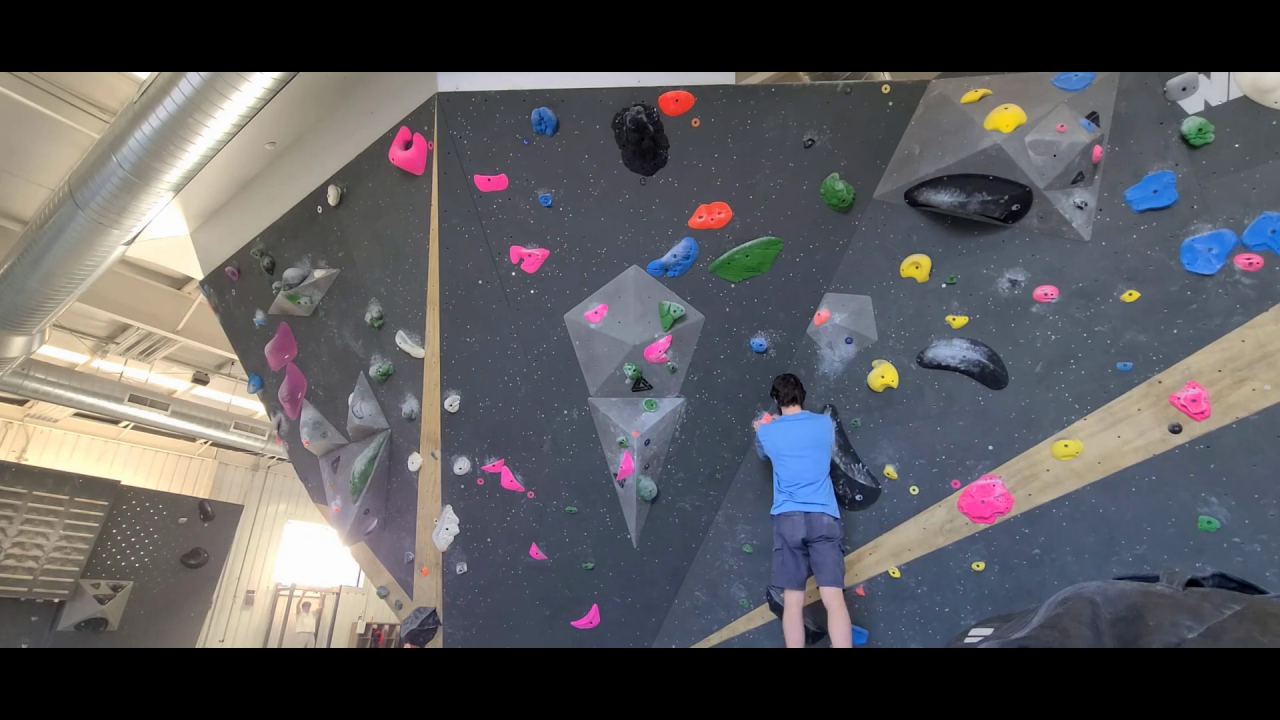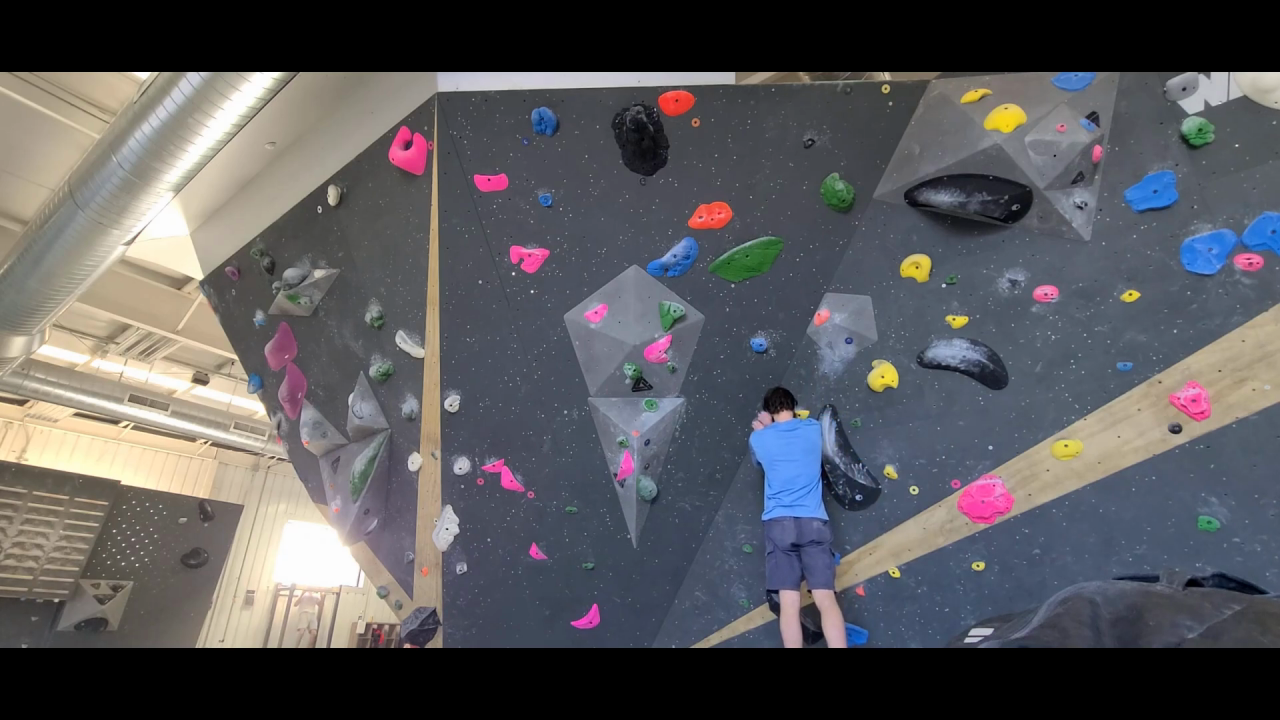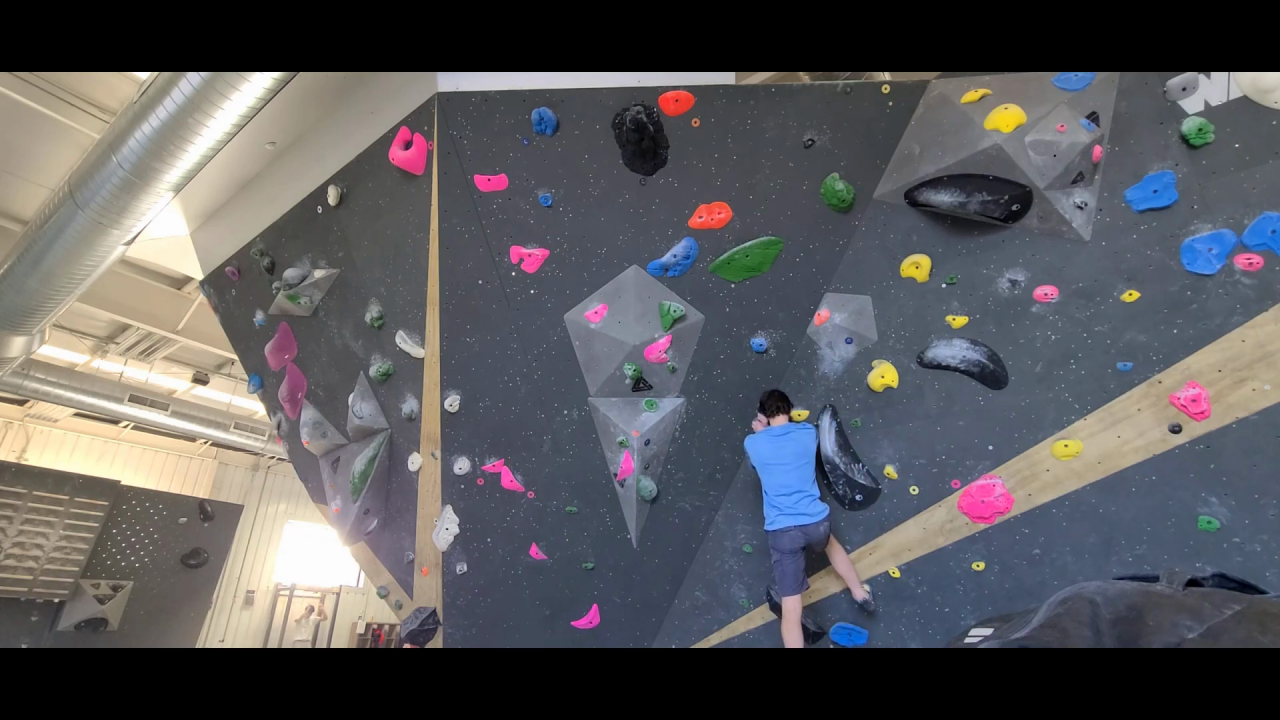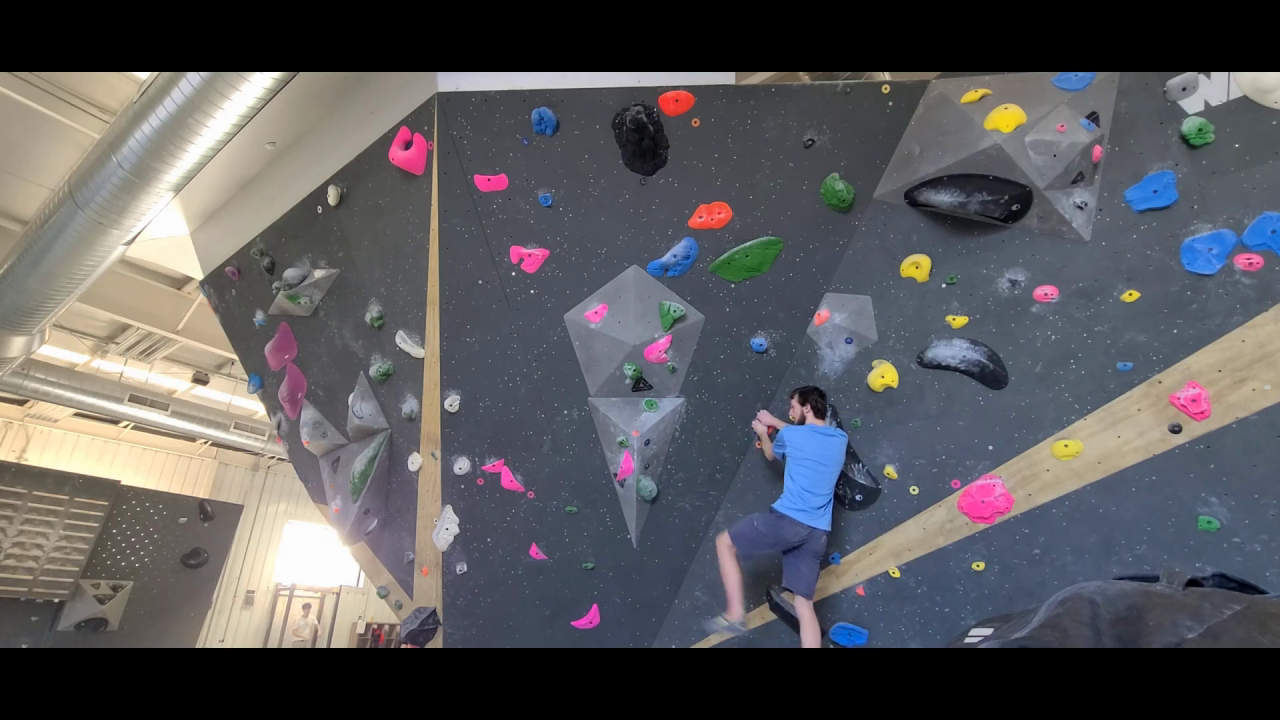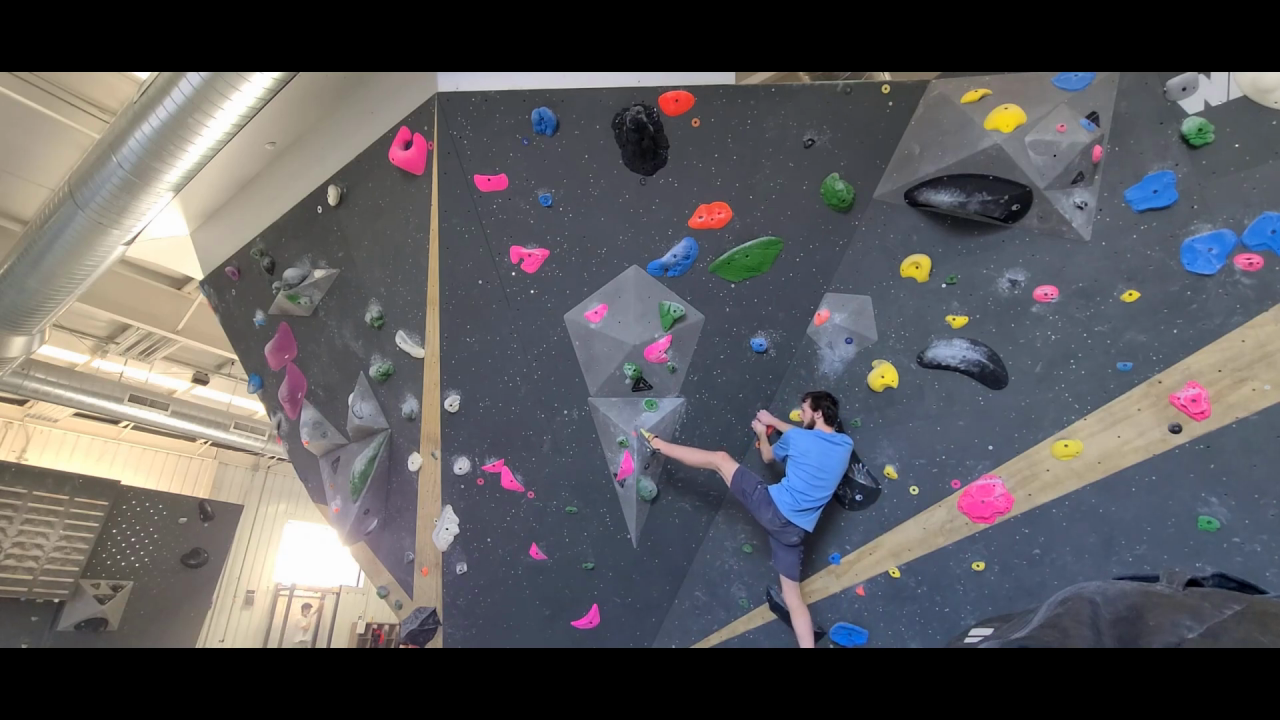
dt=1s
person 1, frame 1
left shoulder: (766, 432)
right shoulder: (824, 424)
left hip: (788, 519)
right hip: (824, 518)
left knee: (793, 601)
right knee: (833, 598)
person 1, frame 2
left shoulder: (758, 438)
right shoulder: (813, 428)
left hip: (779, 524)
right hip: (814, 522)
left knee: (789, 603)
right knee: (826, 599)
person 1, frame 3
left shoulder: (752, 443)
right shoulder: (808, 432)
left hip: (782, 530)
right hip: (817, 522)
left knee: (790, 607)
right knee: (829, 543)
right ankle: (860, 593)
person 1, frame 4
left shoulder: (791, 434)
right shoulder: (840, 439)
left elbow: (770, 454)
left wrist: (763, 432)
right wrist: (775, 422)
left hip: (787, 521)
right hip: (818, 533)
left knee: (724, 541)
right knee: (804, 607)
left ankle: (734, 615)
person 1, frame 5
left shoulder: (796, 438)
right shoulder: (846, 445)
left elbow: (768, 456)
left wrist: (762, 433)
right wrist: (773, 422)
left hip: (773, 508)
right hip: (794, 529)
left knee: (720, 459)
right knee: (793, 596)
left ankle: (658, 444)
